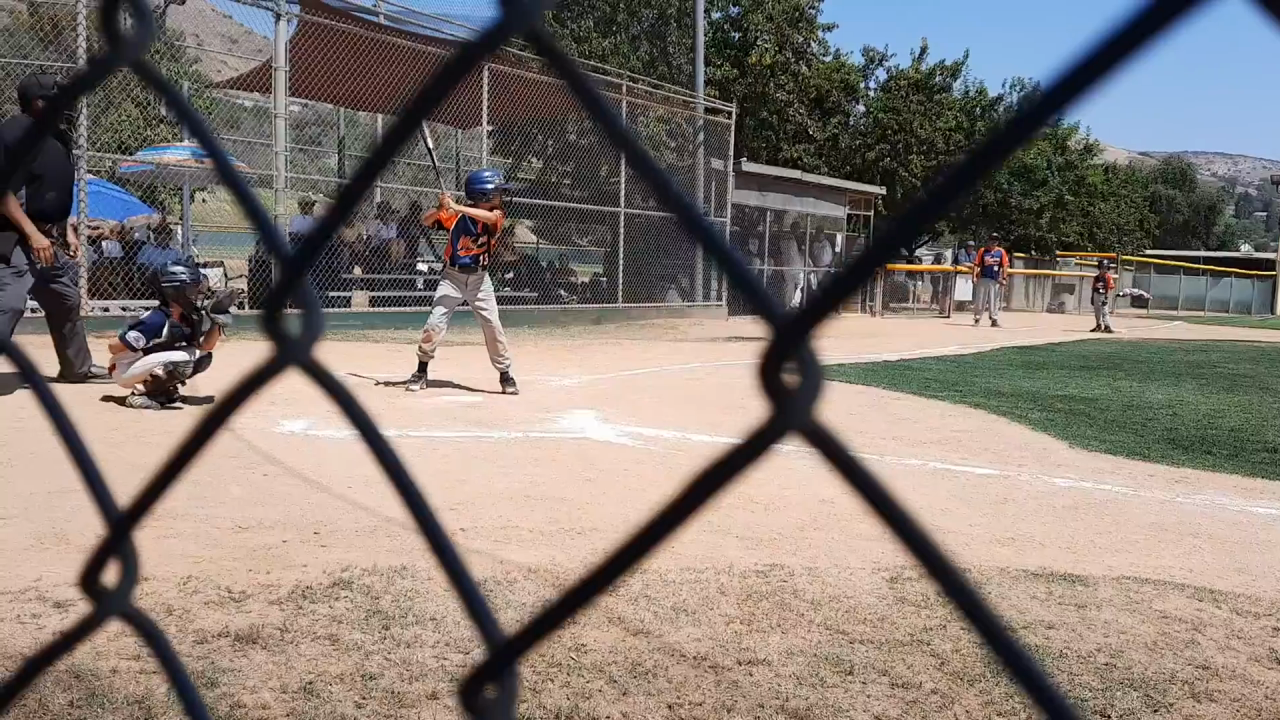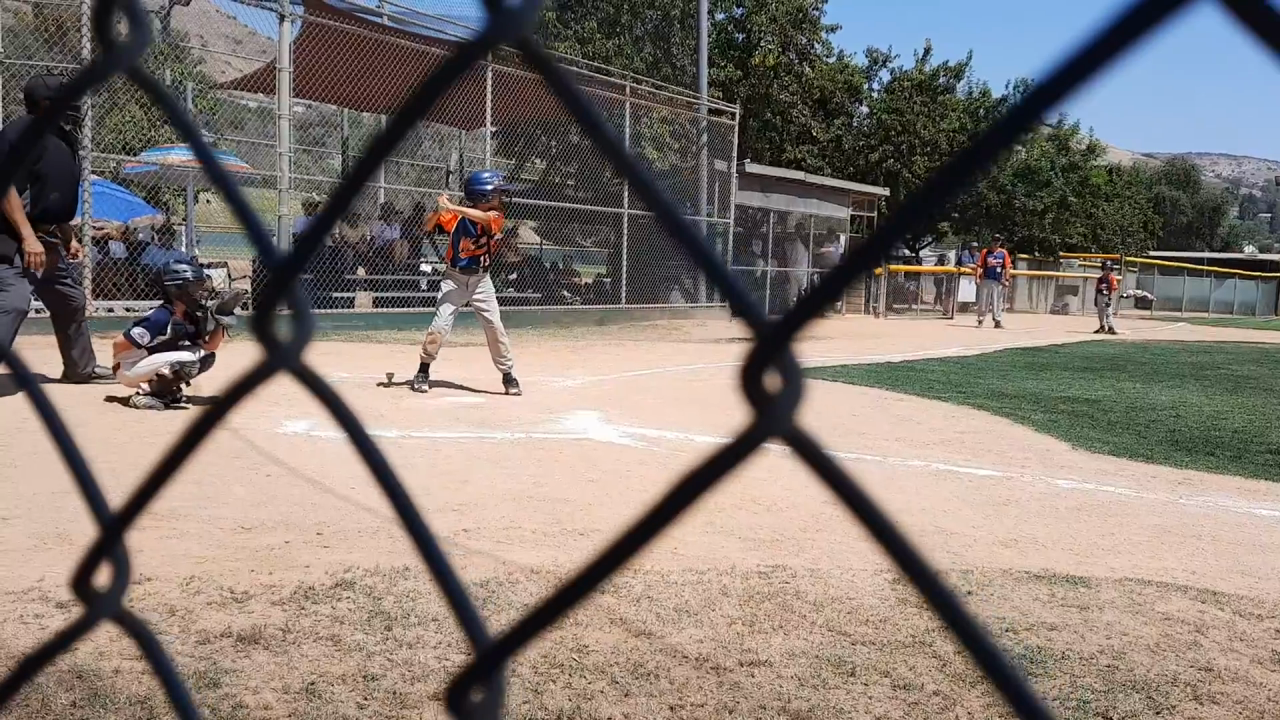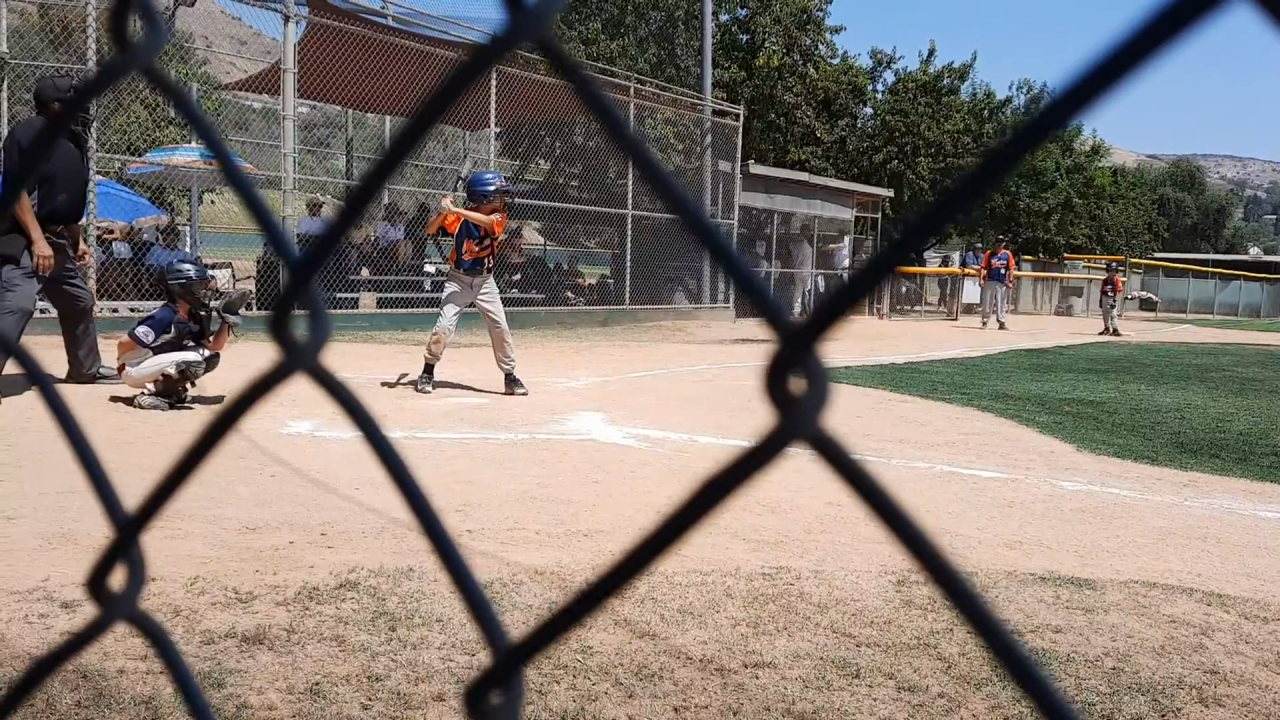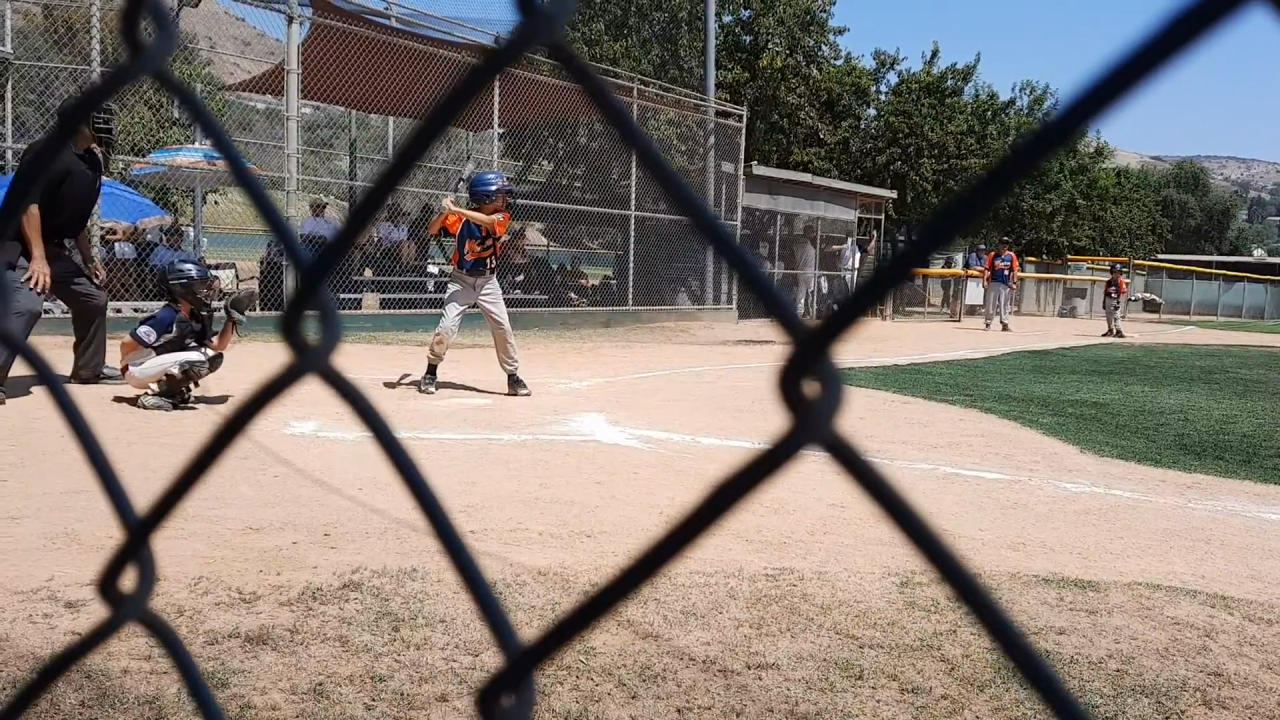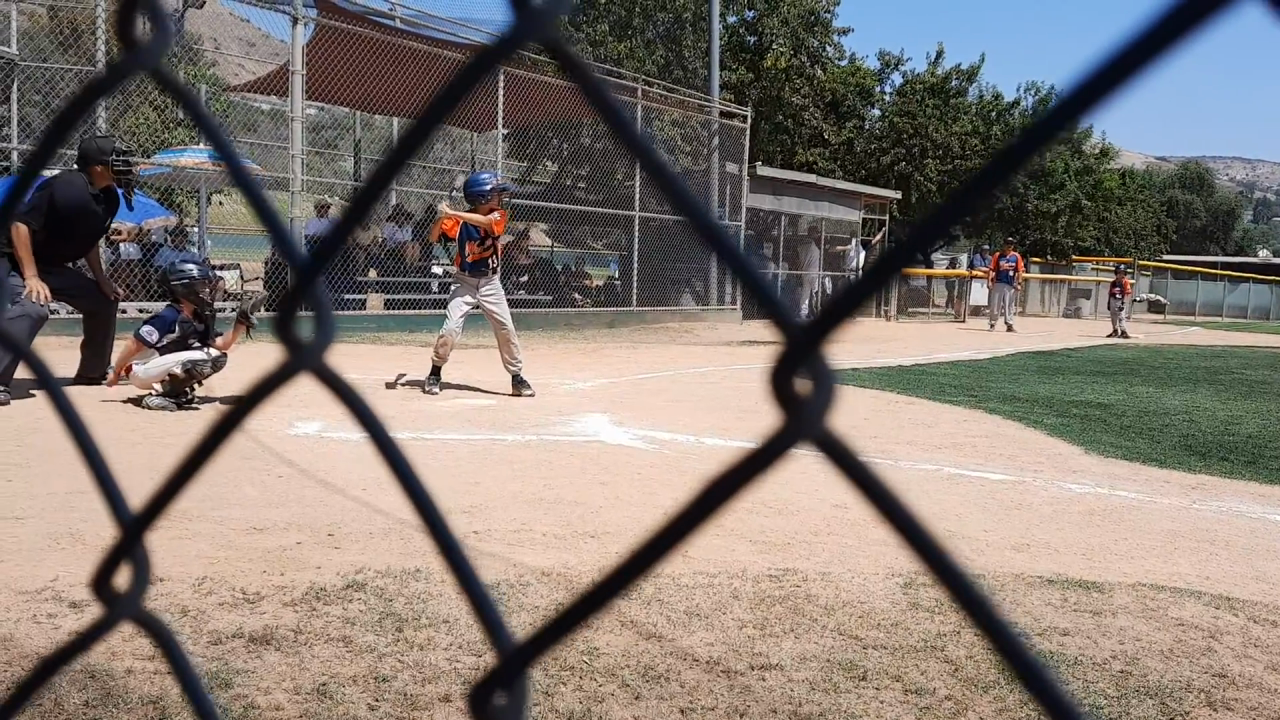
dt=0.5s
person 1, frame 1
left shoulder: (54, 136)
left wrist: (67, 232)
right wrist: (32, 233)
left hip: (47, 238)
left knee: (67, 300)
left ankle: (77, 367)
person 1, frame 2
left shoulder: (61, 137)
left wrist: (69, 238)
right wrist: (28, 238)
left hip: (50, 241)
left knee: (73, 302)
left ankle: (81, 367)
person 1, frame 3
left shoulder: (72, 138)
right shoulder: (29, 133)
left wrist: (77, 240)
right wrist: (37, 240)
left hip: (58, 243)
left knee: (80, 302)
left ankle: (86, 369)
person 1, frame 4
left shoulder: (92, 160)
right elbow: (27, 204)
left wrist: (89, 257)
right wrist: (38, 258)
left hip: (56, 249)
left knee: (93, 298)
right knee: (25, 305)
left ankle: (89, 368)
person 1, frame 5
left shoulder: (110, 198)
right shoulder: (65, 187)
left wrist: (101, 279)
right wrist: (31, 277)
left hip: (53, 265)
left knee: (103, 300)
right knee: (32, 308)
left ankle: (93, 370)
person 2, frame 1
left shoulder: (497, 214)
right shoulder: (455, 214)
left elbow: (490, 217)
right elbow: (427, 221)
left wrist: (457, 207)
right wrist: (442, 208)
left hip: (479, 279)
right hip: (452, 276)
left knee: (493, 326)
right knee: (435, 323)
left ankle: (505, 375)
right ankle: (421, 372)
person 2, frame 2
left shoulder: (496, 215)
right shoulder: (455, 215)
left elbow: (483, 218)
right elbow: (427, 227)
left wrist: (452, 207)
right wrist: (440, 210)
left hip: (481, 280)
right hip: (454, 278)
left knee: (495, 327)
right knee: (440, 326)
left ankle: (508, 376)
right ankle: (423, 372)
person 2, frame 3
left shoulder: (499, 217)
right shoulder: (459, 217)
left elbow: (486, 221)
right elbow: (430, 230)
left wrist: (455, 210)
right wrist: (444, 212)
left hip: (485, 281)
right hip: (458, 279)
left knee: (500, 328)
right knee: (444, 326)
left ankle: (510, 376)
right ankle: (427, 372)
person 2, frame 4
left shoulder: (502, 217)
right shoulder: (461, 217)
left elbow: (487, 221)
right elbow: (432, 230)
left wrist: (455, 209)
right wrist: (445, 211)
left hip: (488, 282)
right hip: (461, 280)
left knee: (503, 328)
right knee: (446, 327)
left ankle: (513, 377)
right ankle: (430, 373)
person 2, frame 5
left shoulder: (499, 216)
right shoulder: (459, 220)
left elbow: (485, 221)
right elbow: (433, 237)
left wrist: (452, 213)
right wrist: (442, 216)
left hip: (490, 283)
right hip: (464, 282)
left knee: (506, 329)
right knee: (450, 329)
left ankle: (517, 378)
right ankle: (434, 374)
person 3, frame 1
left shoulder: (186, 318)
right shoulder: (157, 320)
left elbow: (206, 346)
right elbow: (114, 346)
left wrist: (217, 321)
left hip: (151, 363)
right hip: (125, 370)
left knee: (202, 356)
right knee: (181, 361)
left ankle: (159, 390)
right ankle: (139, 393)
person 3, frame 2
left shoulder: (189, 317)
right shoulder: (161, 318)
left elbow: (210, 346)
right elbow: (119, 343)
right wrist: (125, 361)
left hip: (152, 363)
right hip: (129, 370)
left knee: (206, 356)
right knee: (187, 361)
left ankle: (163, 390)
right ankle: (145, 393)
person 3, frame 3
left shoulder: (193, 317)
right shoulder: (165, 317)
left elbow: (214, 346)
right elbow: (124, 343)
left wrist: (227, 319)
right wrist: (124, 363)
left hip: (156, 364)
right hip: (135, 370)
left knee: (209, 356)
right knee: (193, 361)
left ankle: (168, 390)
right ankle: (149, 393)
person 3, frame 4
left shoulder: (196, 317)
right shoulder: (166, 317)
left elbow: (218, 345)
right elbow: (127, 343)
left wrist: (231, 318)
right wrist: (126, 365)
left hip: (160, 365)
right hip: (138, 371)
left knee: (213, 357)
right knee: (196, 361)
left ankle: (172, 390)
right ankle: (152, 394)
person 3, frame 5
left shoulder: (200, 317)
right shoulder: (169, 317)
left elbow: (221, 344)
right elbow: (134, 345)
left wrist: (241, 322)
right wrist: (115, 372)
left hip: (163, 365)
right hip: (142, 370)
left knee: (217, 357)
right knee: (200, 361)
left ankle: (176, 391)
right ankle: (157, 394)
